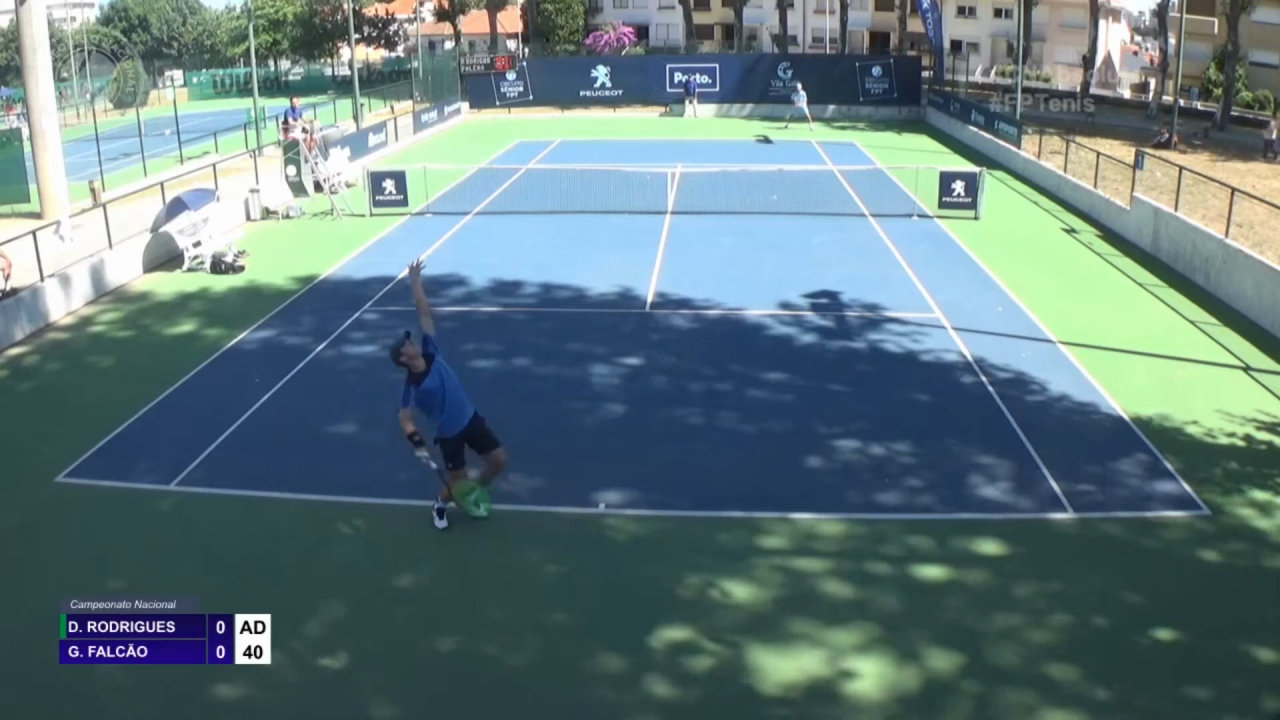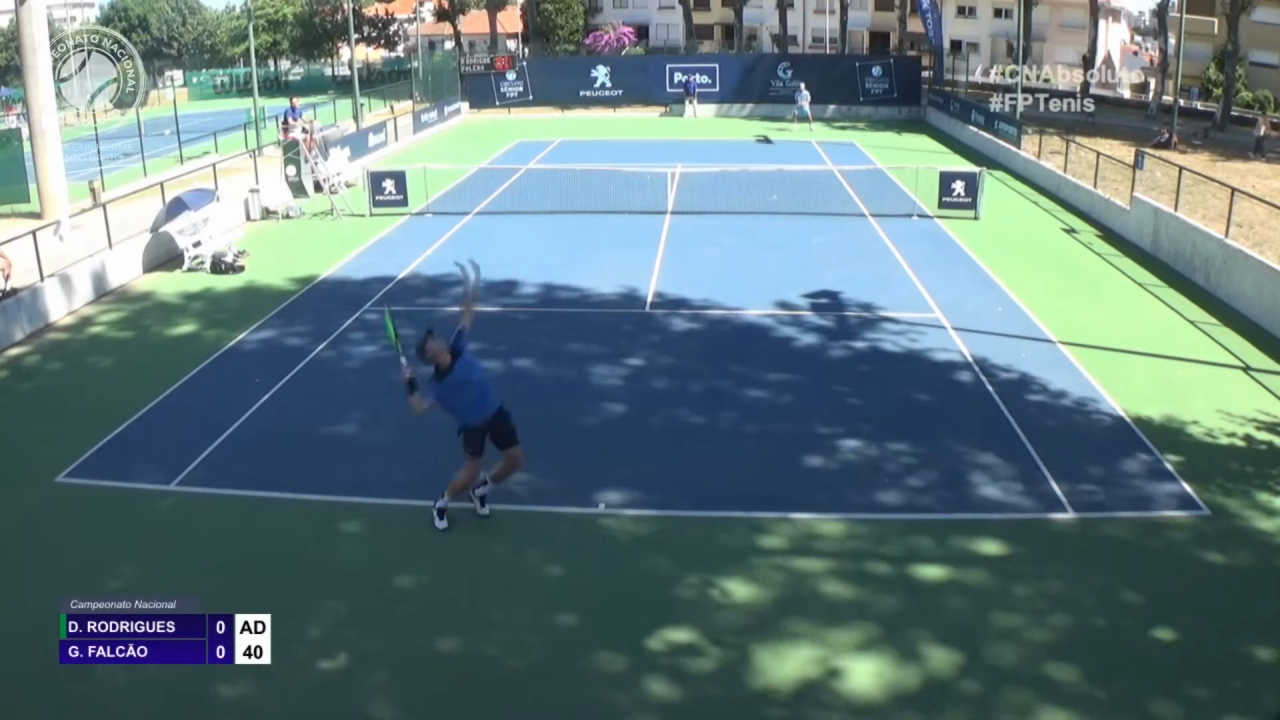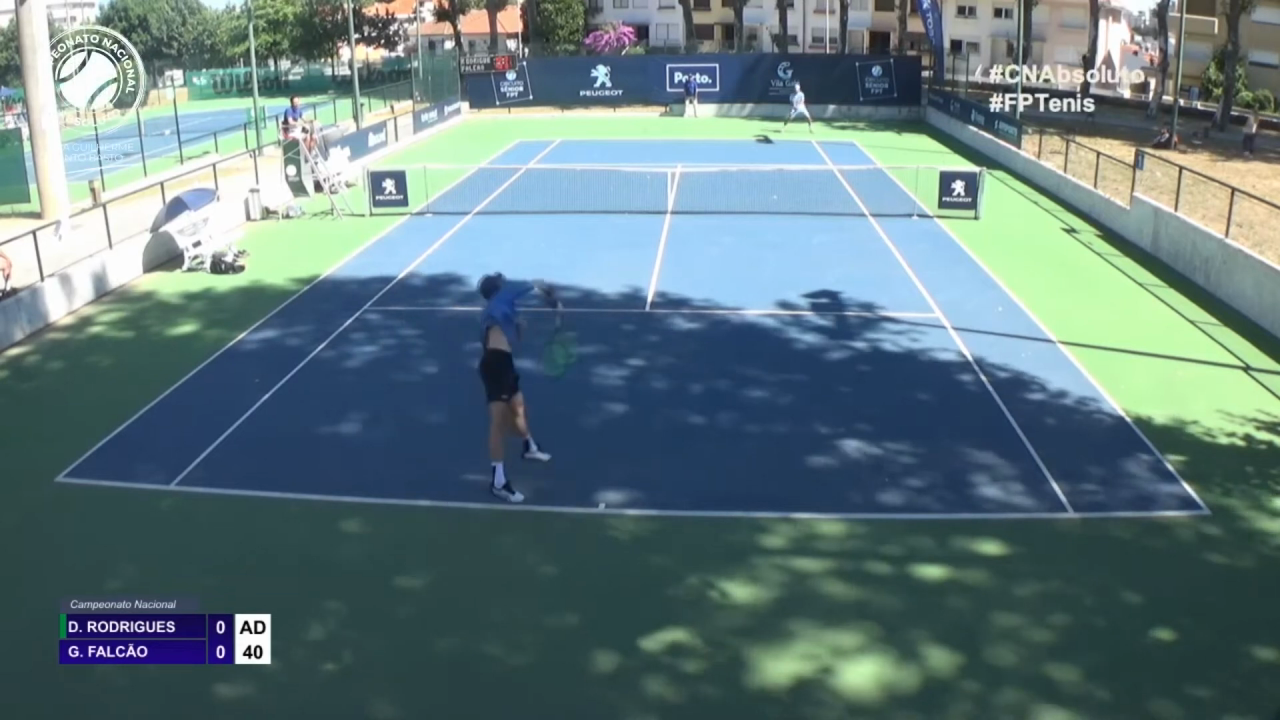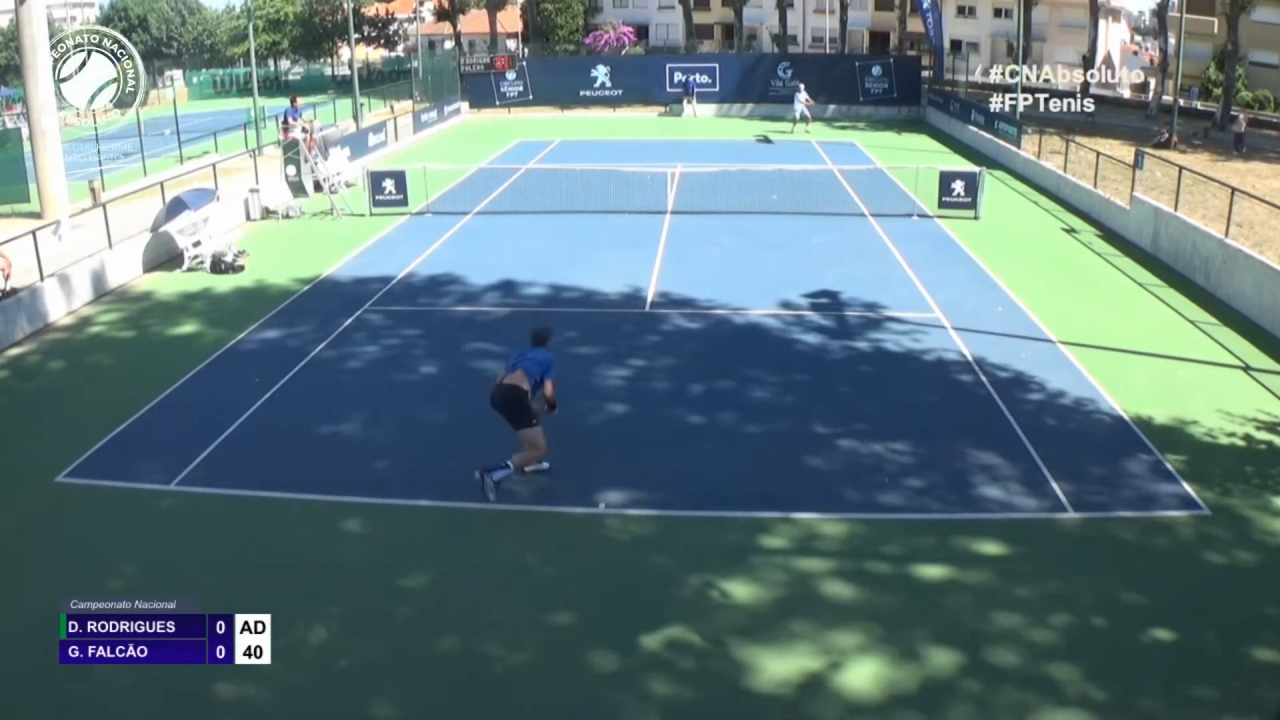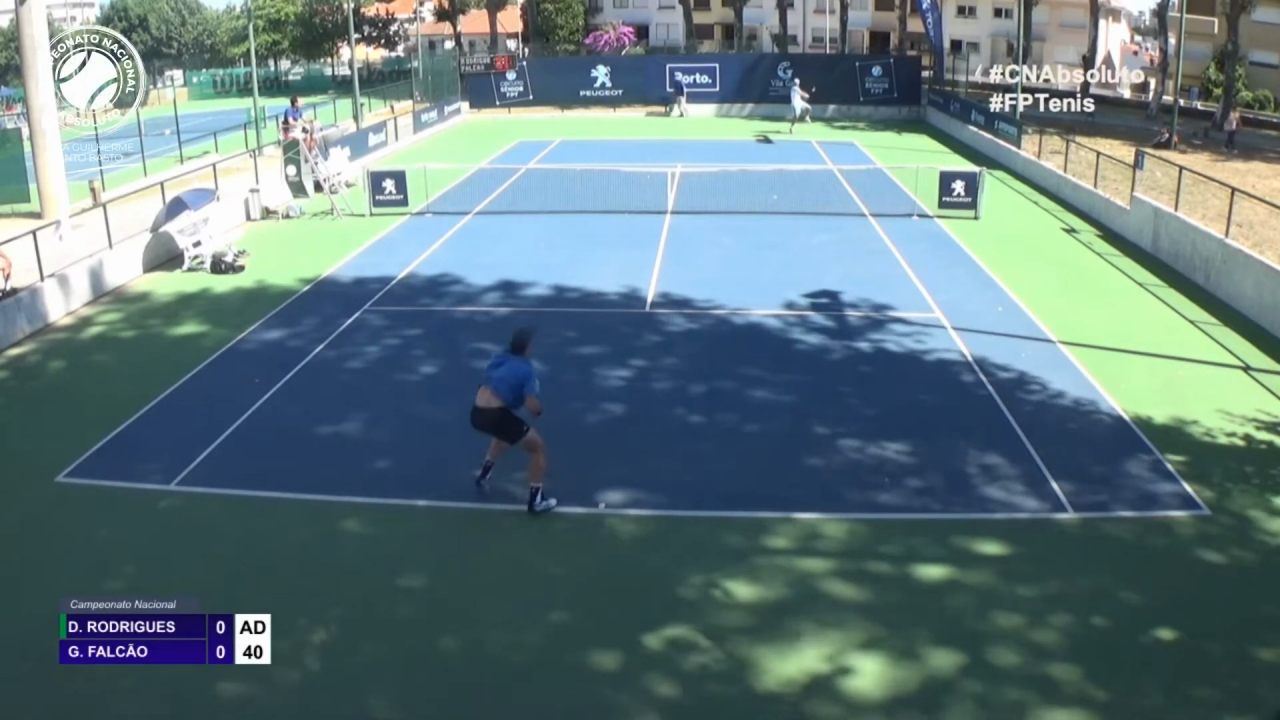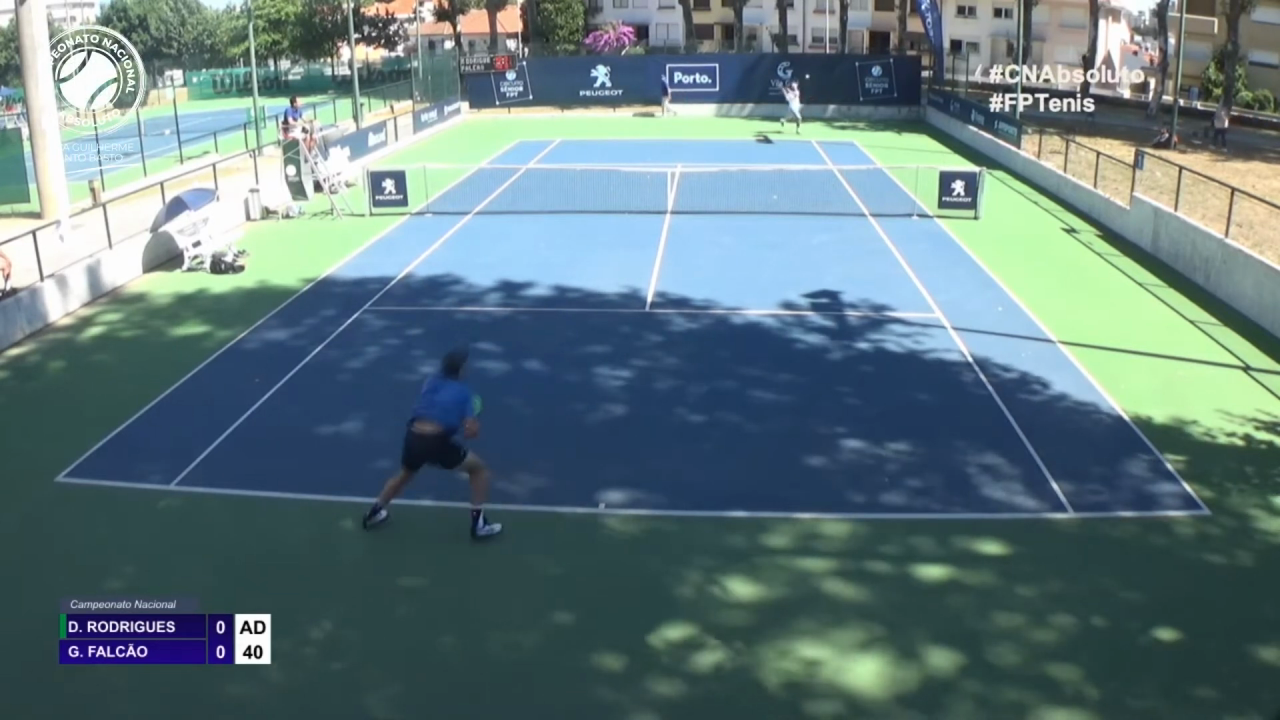
dt=0.4s
person 1, frame 1
left shoulder: (430, 354)
right shoulder: (412, 386)
left elbow: (424, 313)
right elbow: (404, 418)
left wrist: (414, 282)
right wrist: (417, 443)
left hip: (471, 419)
right hip: (449, 434)
left knee: (498, 461)
right knee: (458, 482)
right ankle: (440, 506)
person 1, frame 2
left shoulder: (458, 349)
right shoulder: (435, 383)
left elbow: (467, 316)
right elbow: (418, 408)
left wrist: (468, 288)
right wrist: (410, 382)
left hip: (496, 412)
right hip: (472, 424)
left knee: (515, 460)
right knee: (469, 475)
left ankle: (481, 490)
right ankle: (442, 504)
person 1, frame 3
left shoulder: (493, 309)
right shoulder: (502, 298)
right elbow: (539, 286)
left wrist: (516, 324)
right wrist: (552, 298)
left hip: (496, 359)
right hip: (495, 361)
left knee: (519, 407)
right knee: (499, 420)
left ankle: (530, 447)
right ankle: (498, 482)
person 1, frame 4
left shoulder: (520, 355)
right shoulder: (548, 357)
left elbow: (498, 382)
right elbow: (548, 393)
right wrist: (552, 406)
left hip: (499, 394)
right hip: (514, 397)
left knee: (534, 415)
right knee: (539, 449)
left ankle: (530, 462)
right ankle: (494, 475)
person 1, frame 5
left shoulder: (499, 358)
right shoulder: (526, 369)
right elbow: (533, 407)
right wrist: (539, 409)
left hip: (477, 415)
right hip: (496, 416)
left knee: (505, 433)
right knee: (537, 448)
left ankle: (484, 474)
right ankle: (536, 500)
person 1, frame 6
left shoulder: (430, 383)
right shoulder: (463, 392)
right elbow: (472, 430)
right wrist: (472, 426)
left hip: (414, 439)
right hip: (436, 443)
left knee: (405, 475)
right knee: (479, 469)
left ankle: (376, 512)
right ankle: (479, 523)
